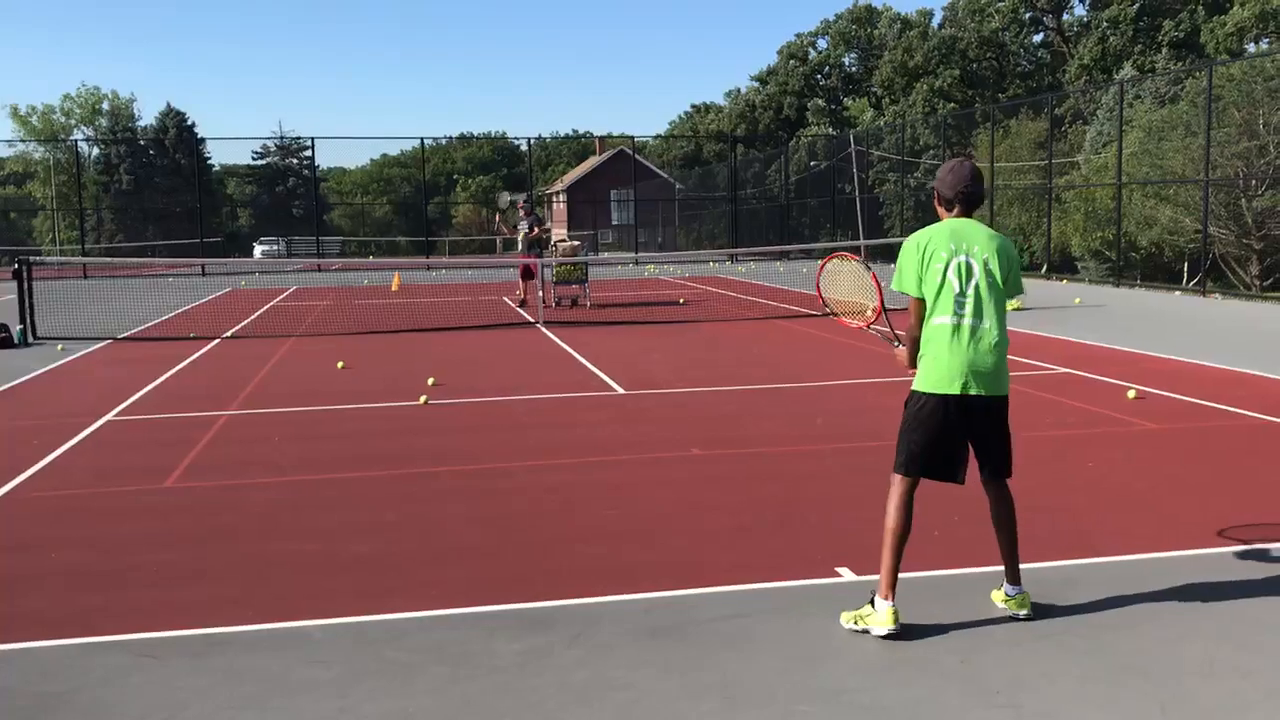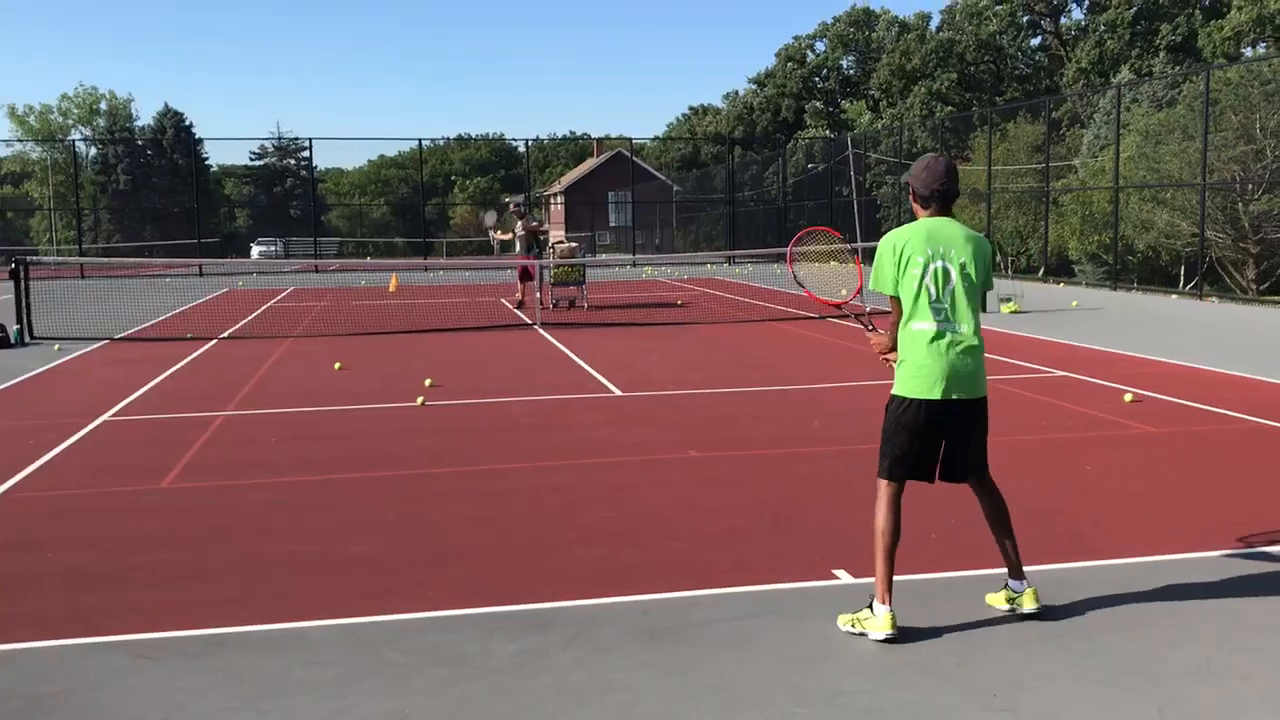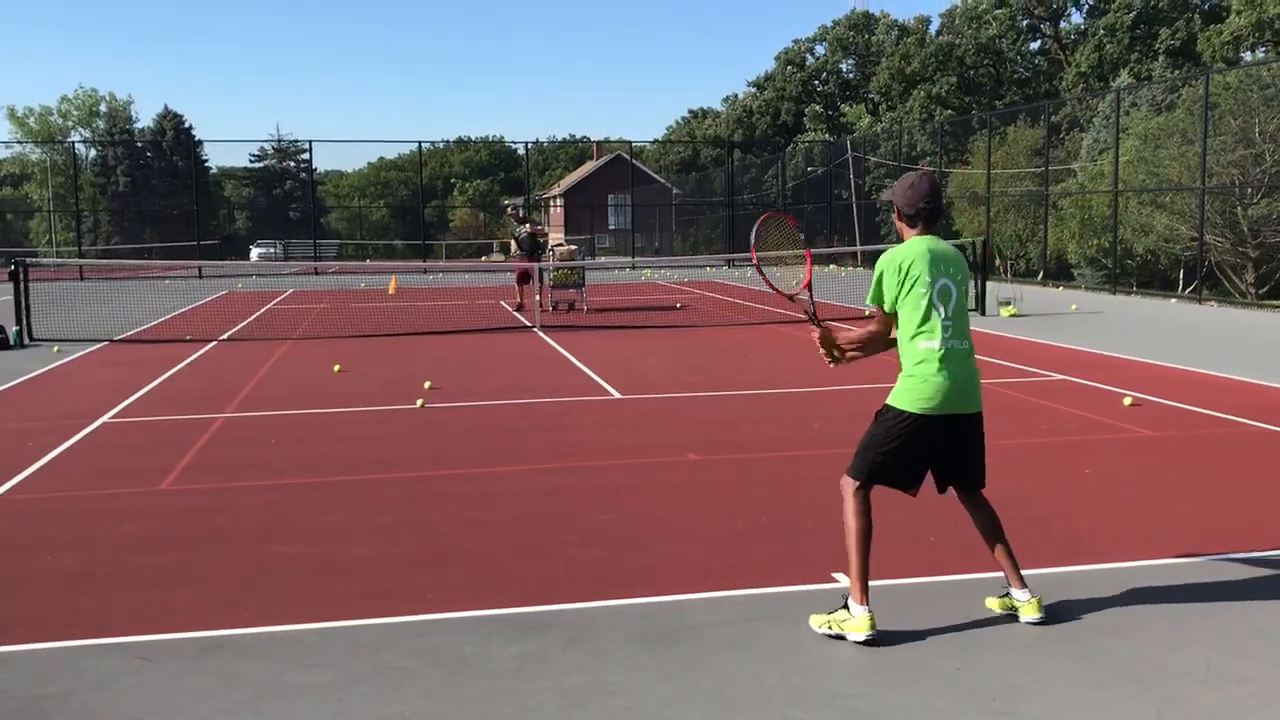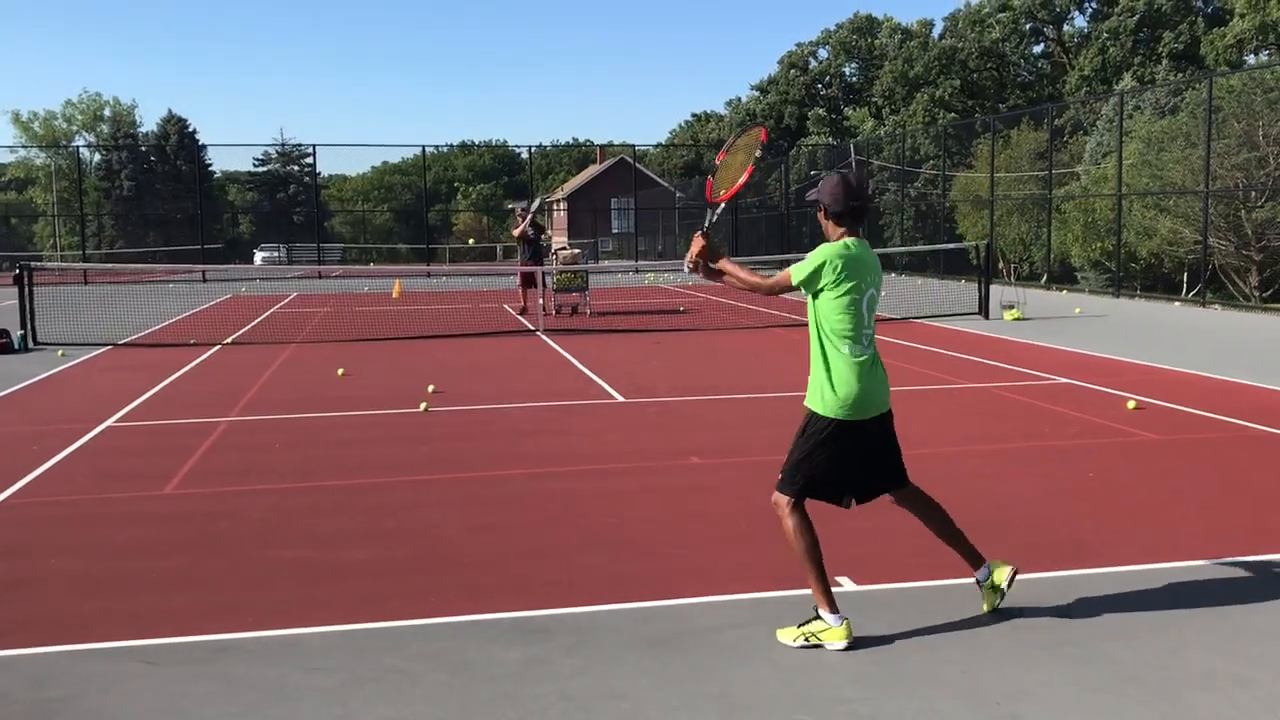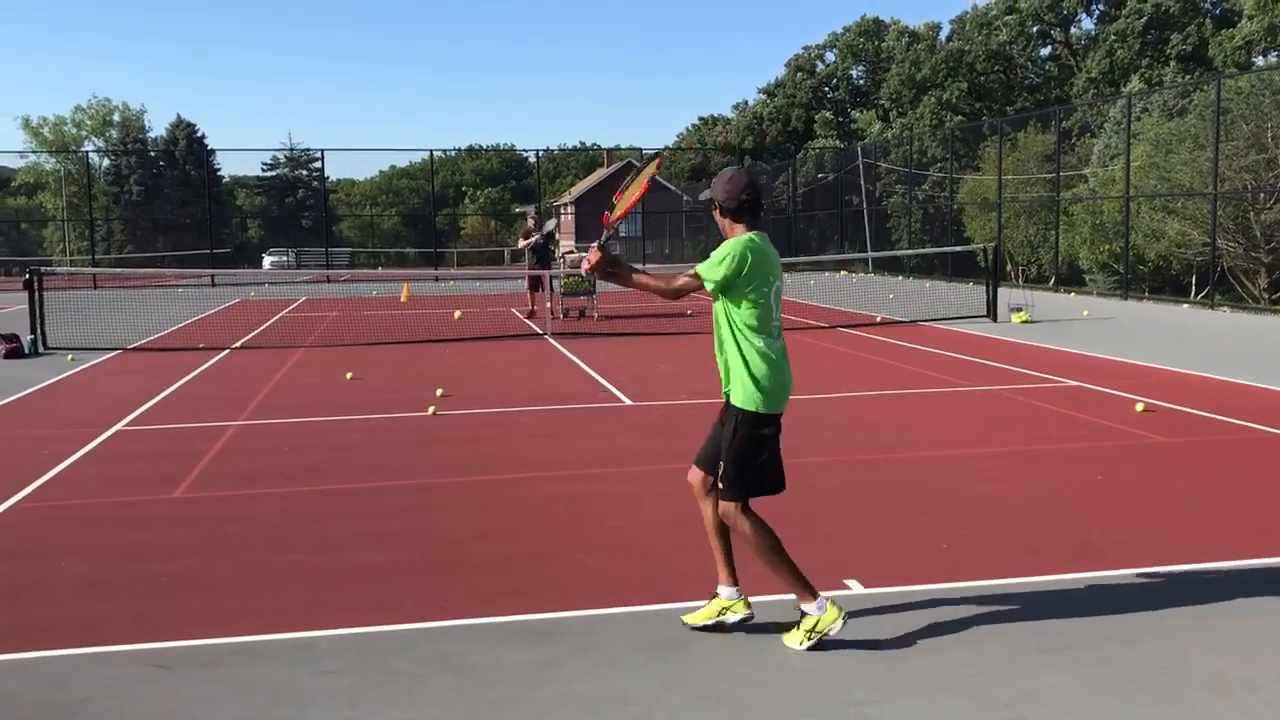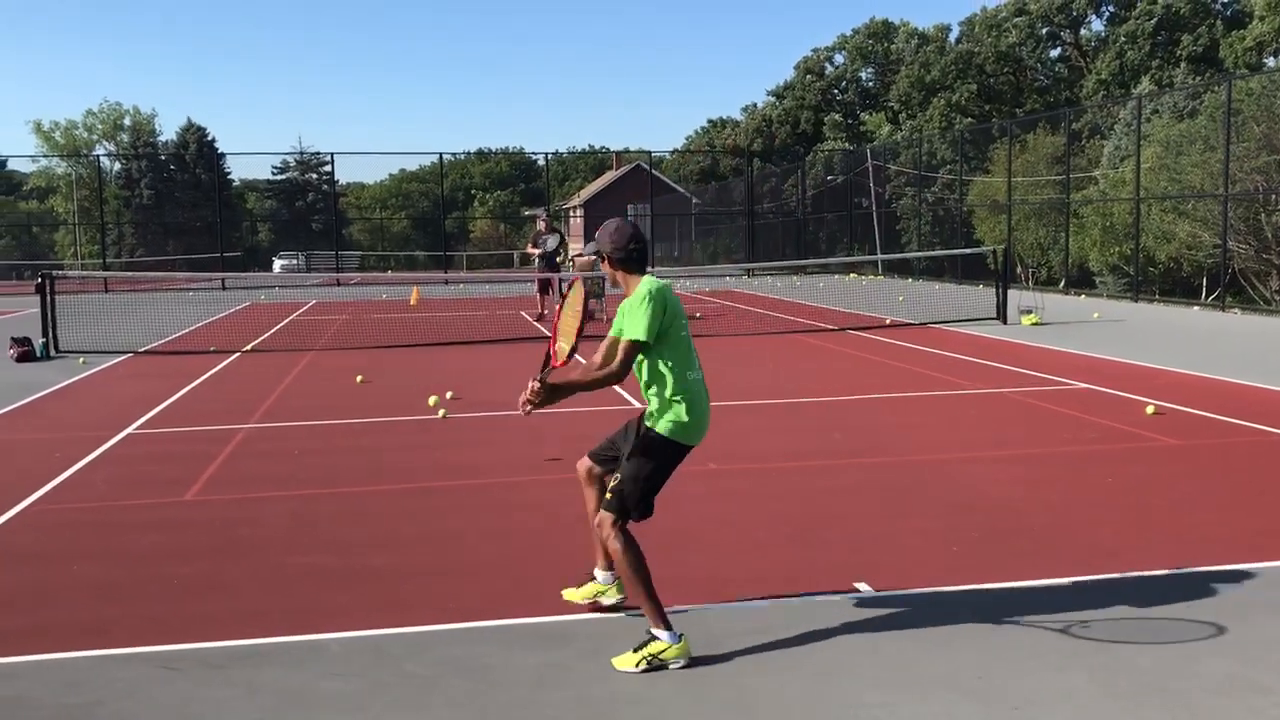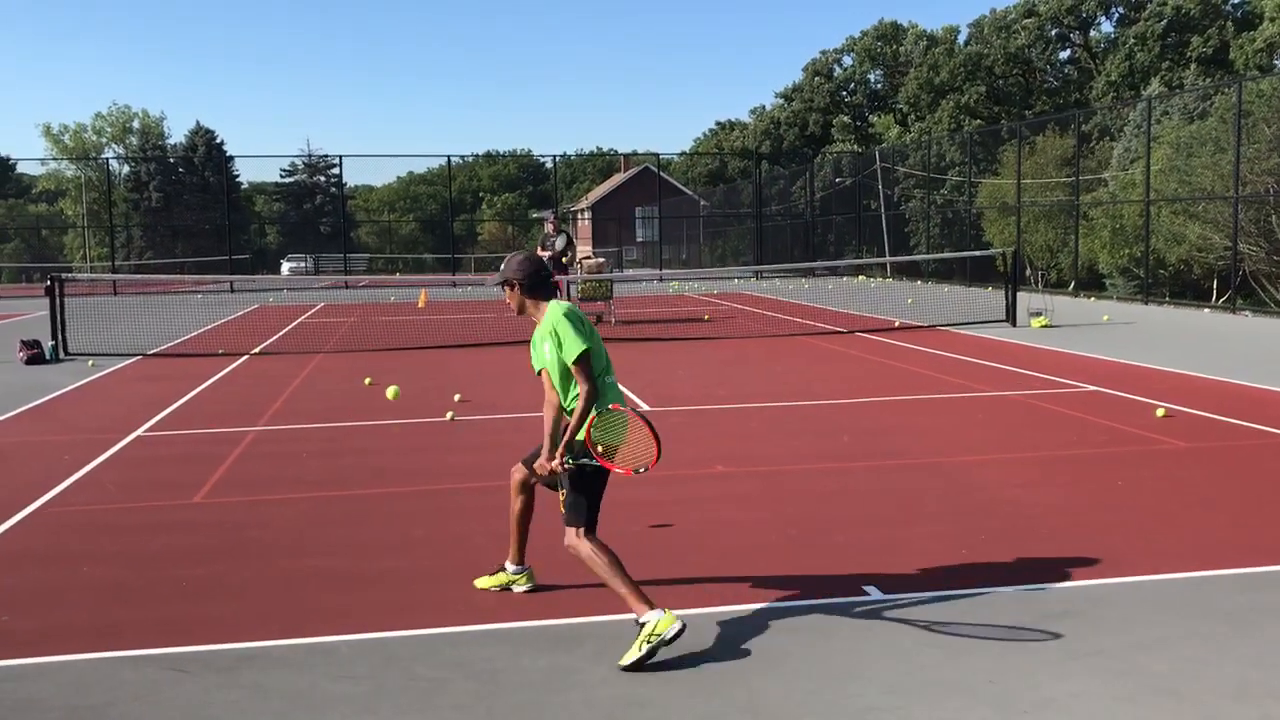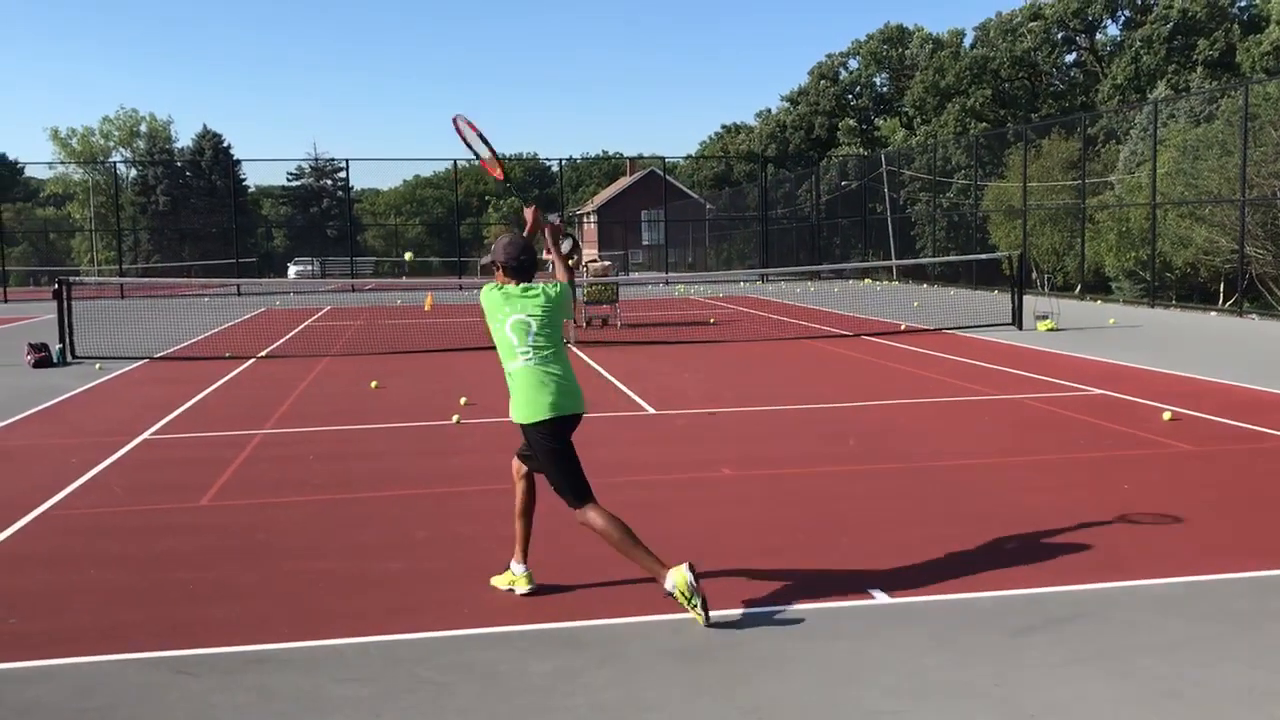
dt=0.3s
person 1, frame 1
left shoulder: (919, 242)
right shoulder: (1002, 246)
left elbow: (916, 319)
right elbow: (993, 311)
left wrist: (910, 355)
left hip: (938, 379)
right hip: (990, 380)
left knee: (902, 482)
right knee: (995, 481)
left ankle: (884, 604)
right ankle: (1013, 591)
person 1, frame 2
left shoulder: (895, 241)
right shoulder: (977, 243)
left elbow: (898, 318)
right elbow: (964, 311)
left wrist: (886, 344)
left hip: (919, 382)
right hip: (969, 380)
left knee: (889, 486)
right knee: (979, 478)
left ankle: (881, 609)
right ankle: (1019, 587)
person 1, frame 3
left shoulder: (895, 260)
right shoulder: (956, 258)
left elbow: (881, 328)
left wrist: (834, 341)
right wrist: (851, 349)
left hip: (919, 396)
right hip: (965, 395)
left knee: (854, 484)
right knee: (970, 492)
left ankle: (857, 609)
right ankle: (1022, 594)
person 1, frame 4
left shoulder: (830, 256)
right shoulder: (867, 258)
left elbow: (770, 286)
right elbow: (787, 288)
left wrist: (717, 261)
right wrist: (723, 270)
left hip: (837, 404)
right hip: (872, 399)
left knee: (786, 501)
right knee: (903, 492)
left ankle: (830, 621)
right ankle: (988, 573)
person 1, frame 5
left shoulder: (739, 250)
right shoulder: (757, 248)
left elbow: (675, 288)
right elbow: (687, 285)
left wrist: (613, 270)
right wrist: (620, 270)
left hip: (753, 394)
right hip: (750, 391)
left knee: (731, 506)
right knee: (701, 481)
left ankle: (816, 607)
right ankle: (731, 597)
person 1, frame 6
left shoulder: (648, 295)
right shoulder: (637, 298)
left elbow: (618, 370)
right elbow: (600, 362)
left wrist: (558, 392)
right wrist: (553, 385)
left hip: (673, 420)
right hip: (662, 414)
left knee: (609, 523)
right knee: (589, 469)
left ankle: (667, 639)
right ankle: (606, 580)
person 1, frame 7
left shoulder: (562, 318)
right shoulder: (540, 333)
left elbow: (590, 387)
right elbow: (554, 399)
left wrist: (565, 446)
right wrist: (548, 449)
left hip: (591, 433)
right hip: (575, 433)
left knee: (577, 536)
right knee: (521, 476)
left ankle: (653, 619)
right ankle: (516, 570)
person 1, frame 8
left shoulder: (491, 295)
right shoulder: (553, 295)
left wrist: (528, 229)
right wrist: (550, 237)
left hip: (536, 410)
right hip: (567, 402)
left knee: (583, 506)
right knee: (521, 469)
left ankle: (671, 575)
right ankle: (519, 571)
